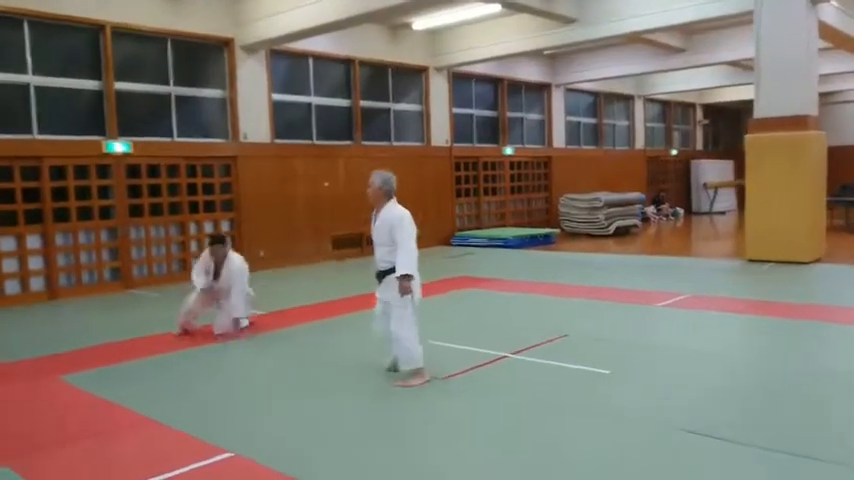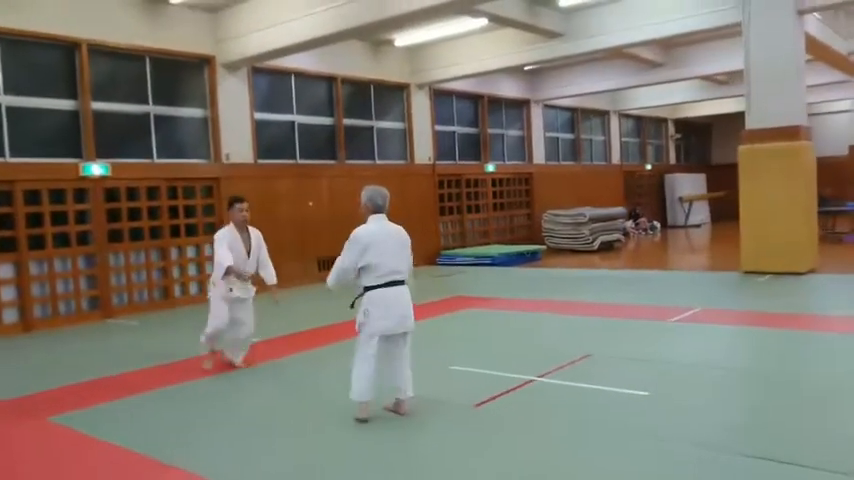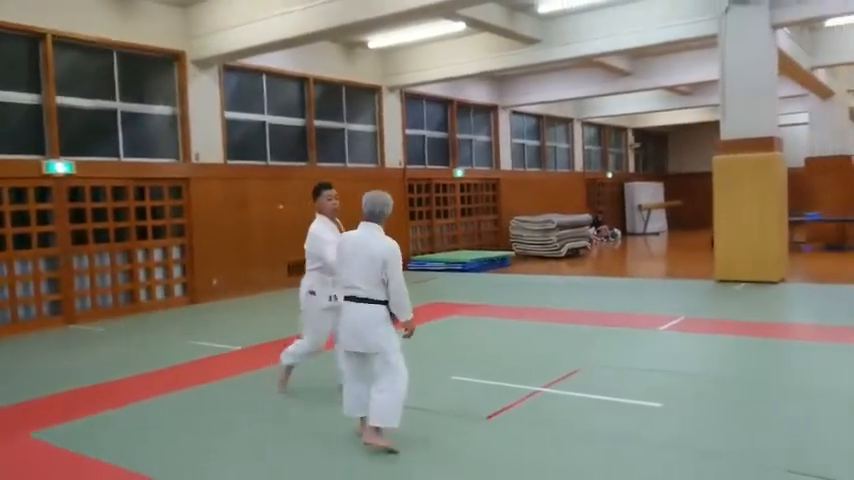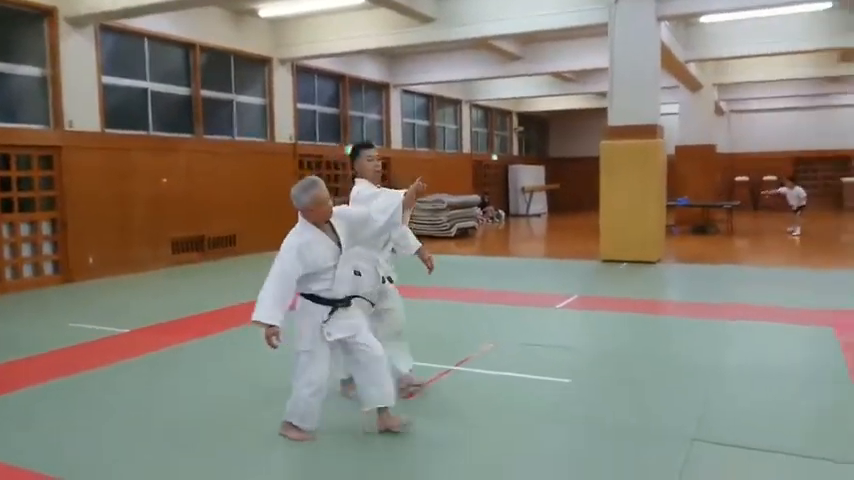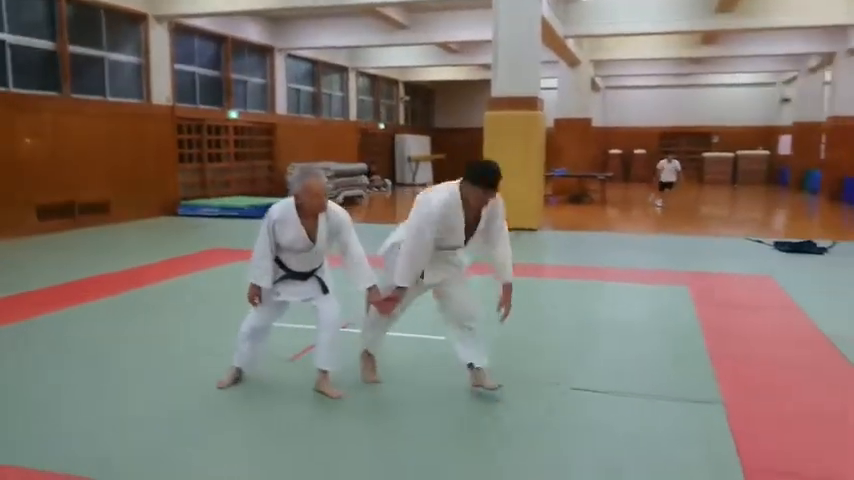
dt=0.7s
person 1, frame 1
left shoulder: (398, 215)
right shoulder: (378, 213)
left elbow: (407, 248)
left wrist: (405, 276)
left hip: (400, 278)
right hip: (389, 278)
left knee: (402, 325)
right knee: (385, 318)
left ankle: (418, 372)
right ankle: (401, 357)
person 1, frame 2
left shoulder: (362, 233)
right shoulder: (400, 232)
left elbow: (345, 266)
left wrist: (333, 283)
left hip: (376, 300)
right hip: (401, 297)
left knee: (365, 354)
right knee: (399, 353)
left ankle: (363, 406)
right ankle: (401, 401)
person 1, frame 3
left shoulder: (345, 240)
right shoulder: (388, 246)
right elbow: (396, 288)
right wrist: (406, 318)
left hip: (349, 313)
right hip: (374, 317)
left knee: (355, 373)
right knee: (392, 374)
left ankle: (364, 424)
right ankle: (375, 431)
person 1, frame 4
left shoulder: (341, 218)
right shoulder: (296, 243)
left elbow: (374, 215)
right elbow: (279, 282)
left wrist: (405, 198)
right wrist: (270, 322)
left hip: (346, 309)
right hip: (317, 315)
left knee: (372, 357)
right knee: (314, 375)
left ankle: (385, 417)
right ankle: (292, 424)
person 1, frame 5
left shoulder: (337, 216)
right shoulder: (277, 214)
left elbow: (353, 252)
right elbow: (263, 251)
left wrist: (371, 288)
right wrist: (256, 284)
left hip: (315, 276)
right hip: (280, 276)
left knee: (330, 319)
right knee: (256, 323)
left ankle: (322, 379)
right ankle: (238, 370)
person 2, frame 1
left shoulder: (237, 266)
right shoulder: (207, 256)
left elbow: (238, 294)
right elbow: (197, 273)
left wrist: (237, 319)
right wrist: (206, 290)
left hip: (232, 297)
left ankle: (244, 322)
person 2, frame 2
left shoulder: (256, 235)
right shoulder: (222, 236)
left elbow: (264, 261)
right elbow: (222, 257)
left wrist: (272, 284)
right wrist: (235, 273)
left hip: (244, 287)
right hip: (223, 286)
left knee: (245, 328)
right knee: (219, 324)
left ankle: (233, 357)
right ankle: (211, 349)
person 2, frame 3
left shoulder: (336, 224)
right shoulder: (319, 230)
right elbow: (335, 258)
left hip: (336, 290)
right hip: (318, 292)
right knee: (313, 340)
right ankle: (288, 364)
person 2, frame 4
left shoulder: (380, 192)
right shoulder: (362, 193)
left elbow: (398, 227)
left wrist: (420, 250)
left hip: (381, 268)
left knee: (395, 324)
left ankle: (403, 377)
right ankle: (346, 378)
person 2, frame 5
left shoulder: (492, 202)
right shoulder: (437, 203)
left elbow: (499, 242)
right elbow: (414, 250)
left wrist: (506, 285)
right wrist: (399, 289)
left hip: (446, 259)
right hip: (409, 255)
left knee: (465, 314)
right knee: (387, 312)
left ankle: (477, 370)
right ankle: (368, 355)
